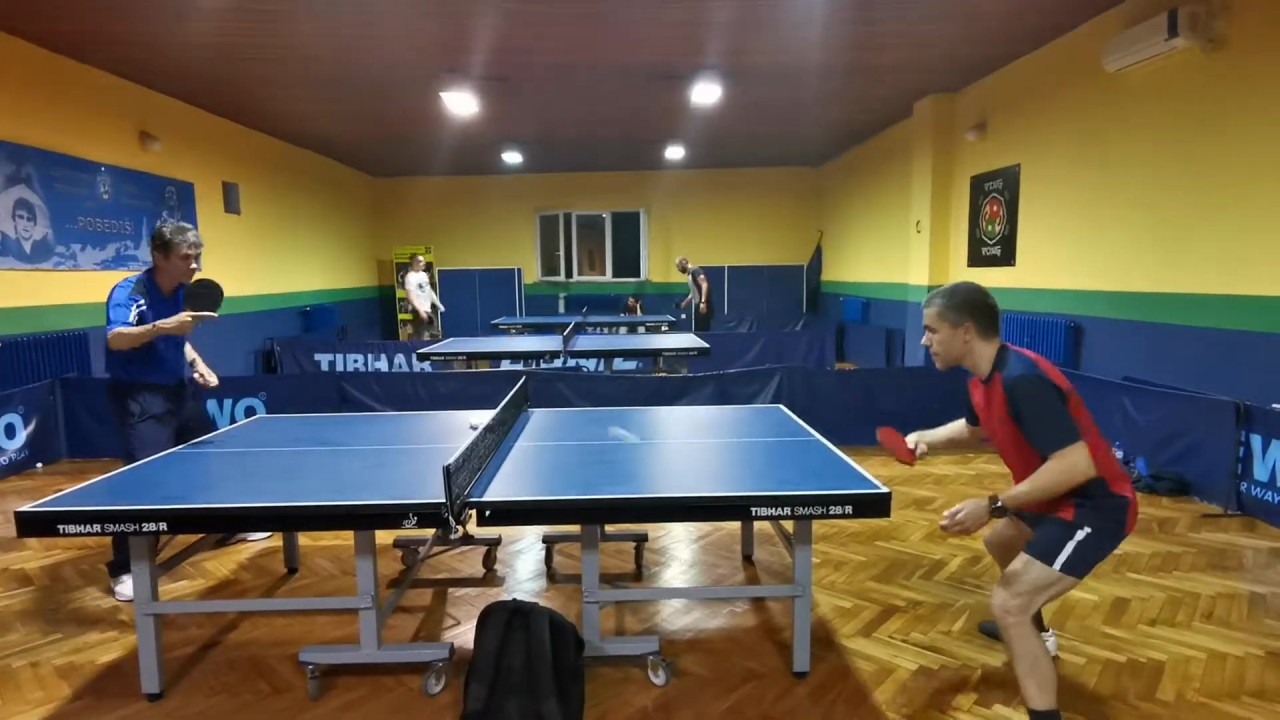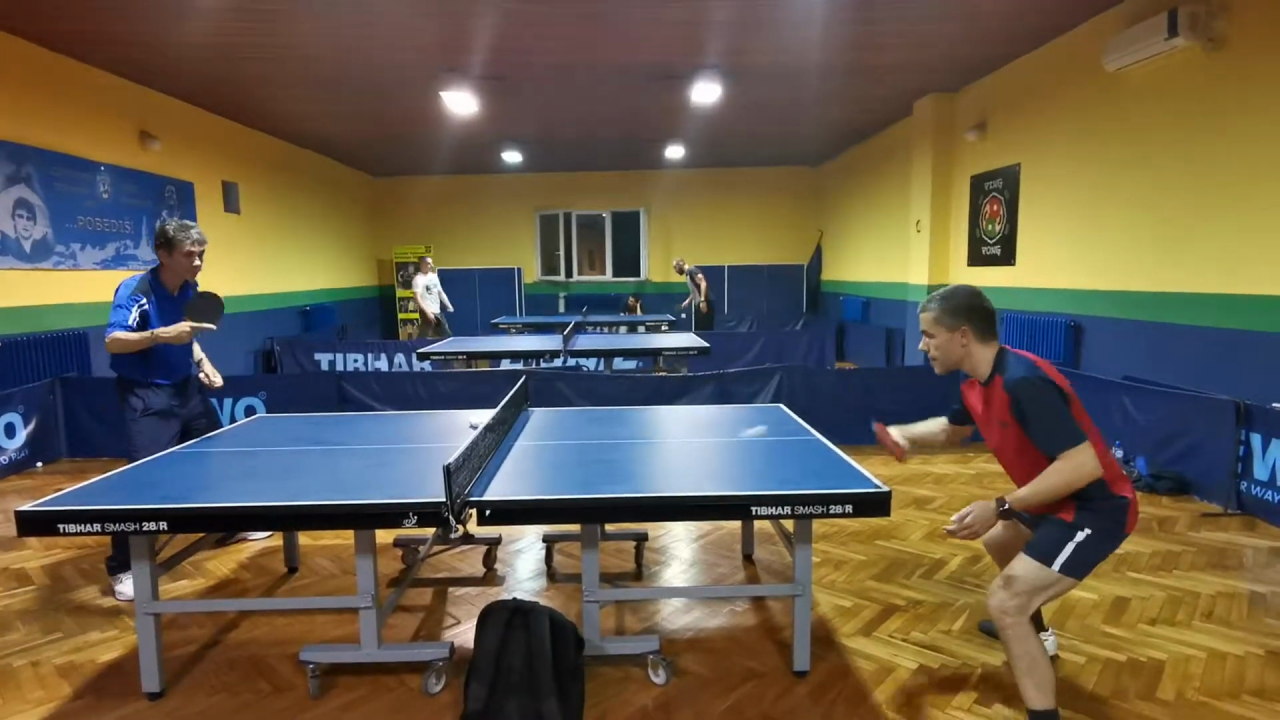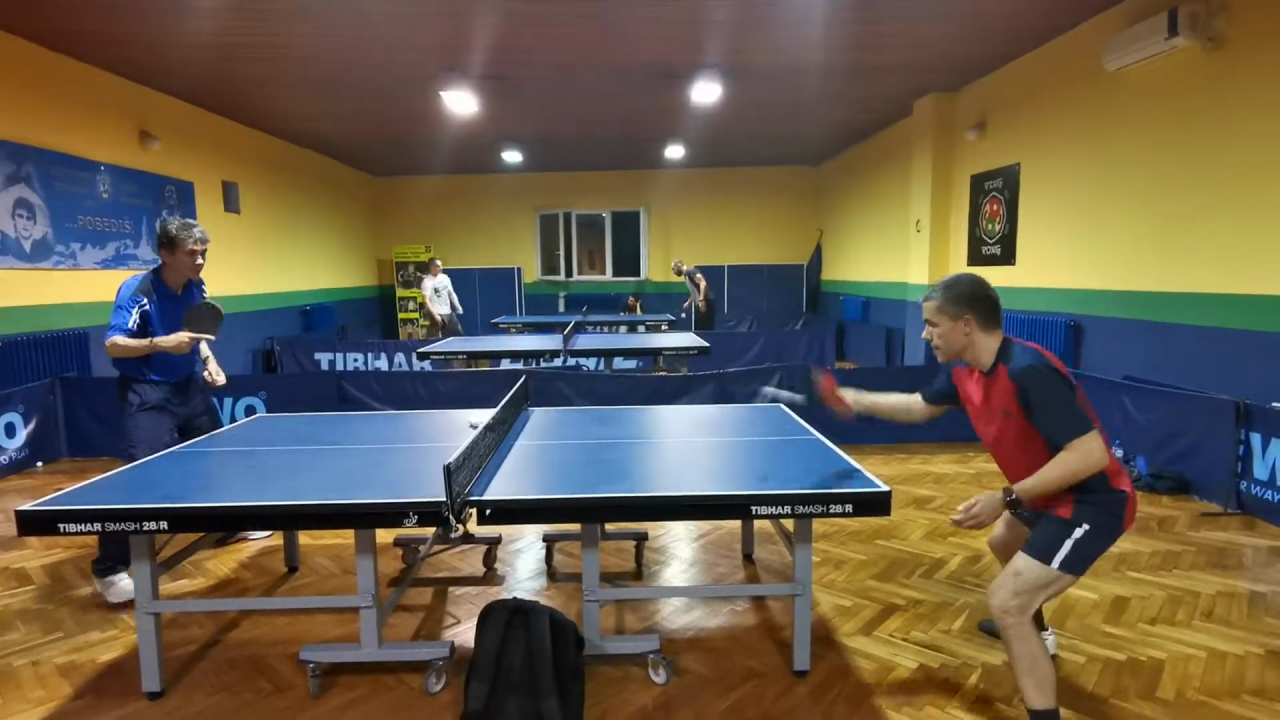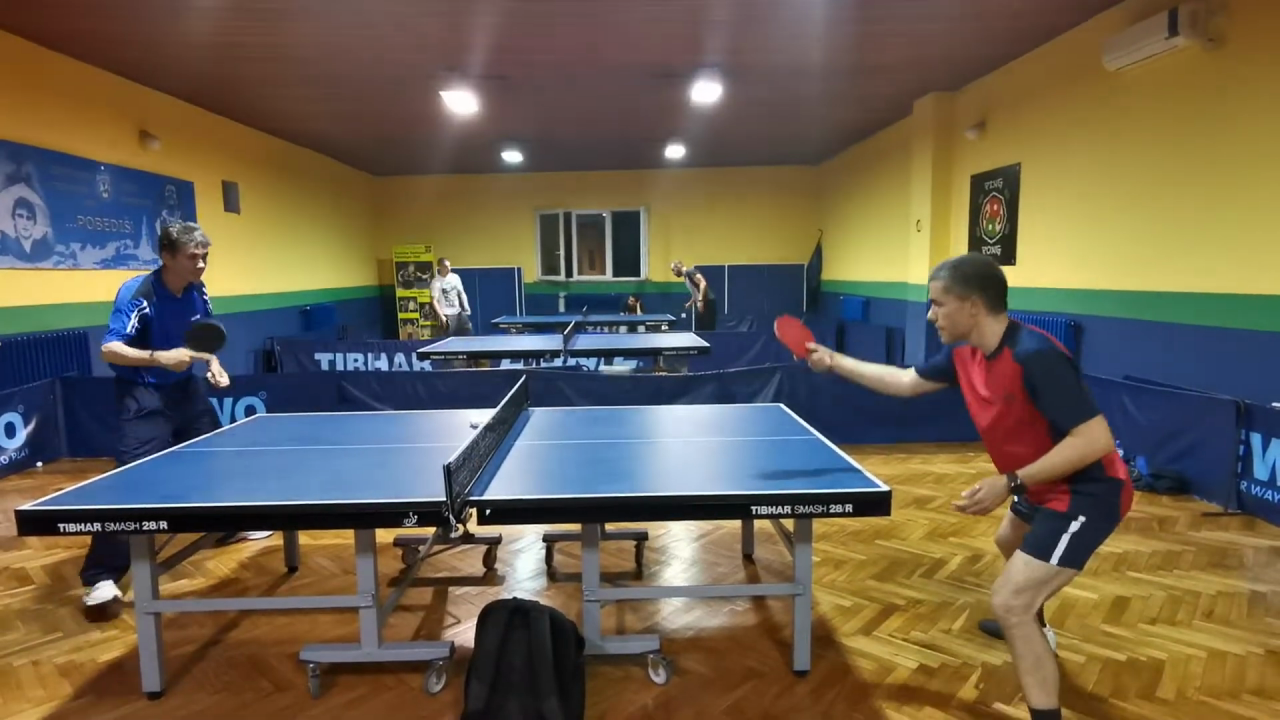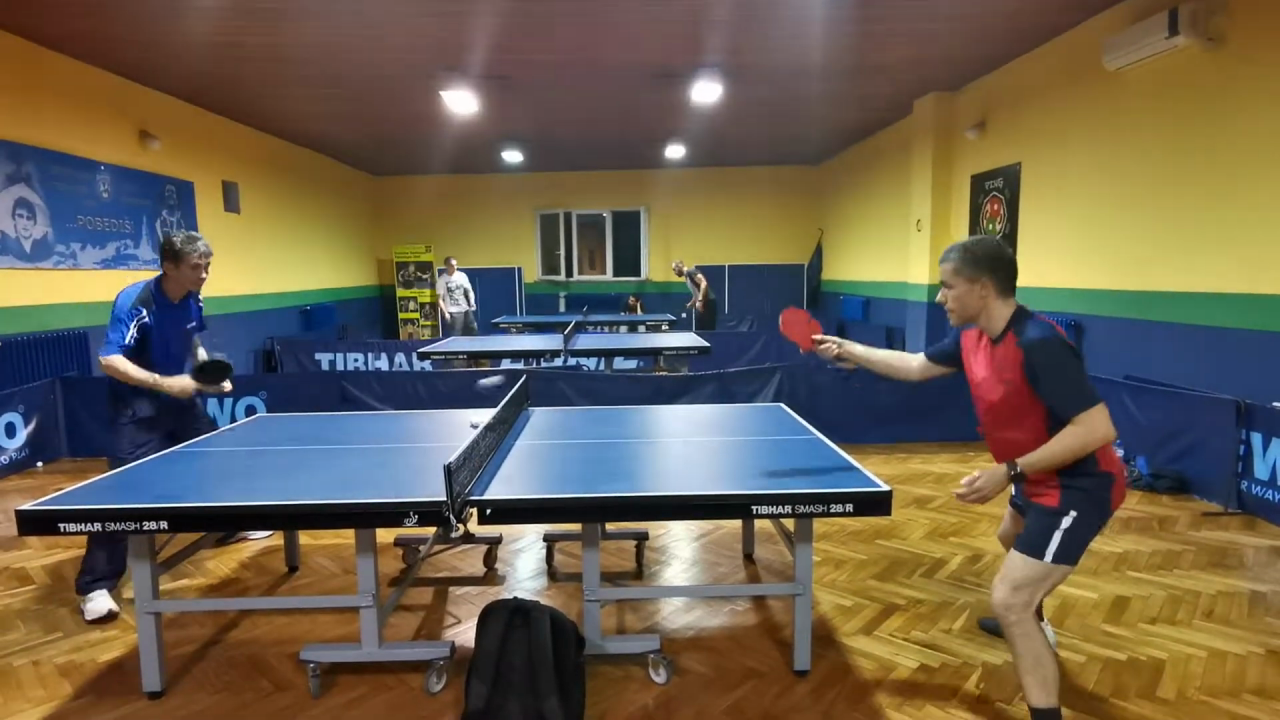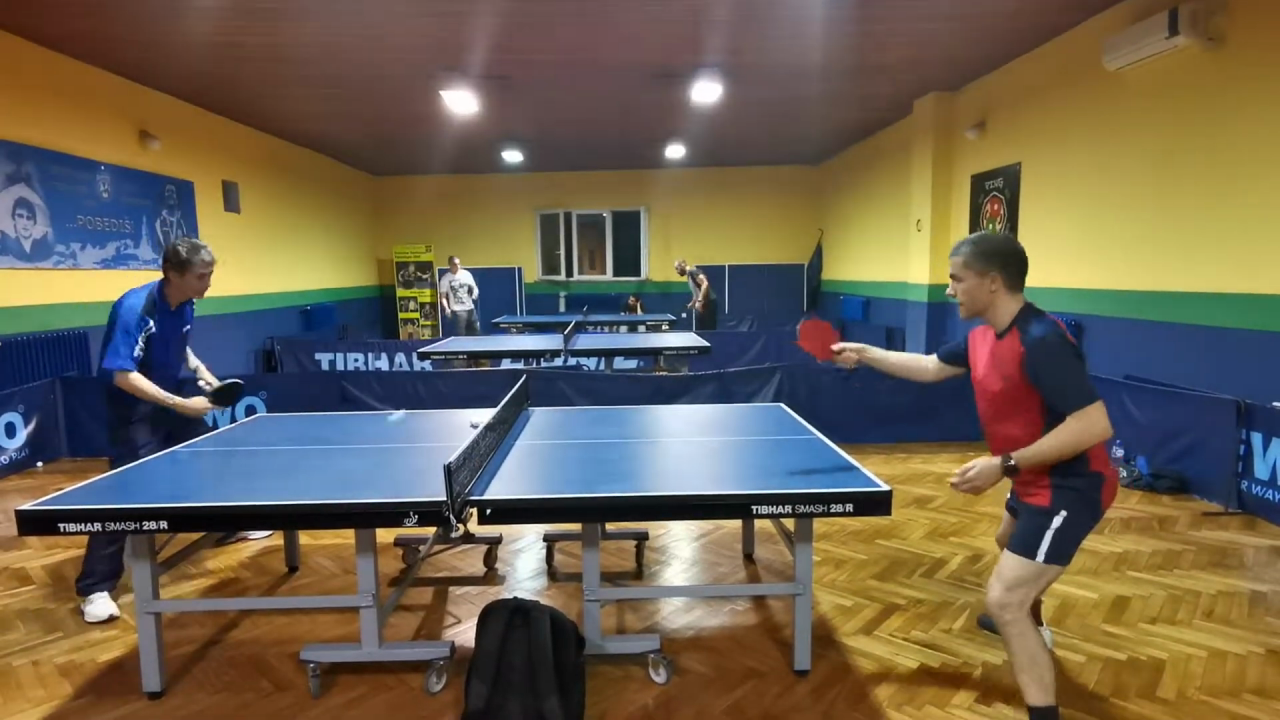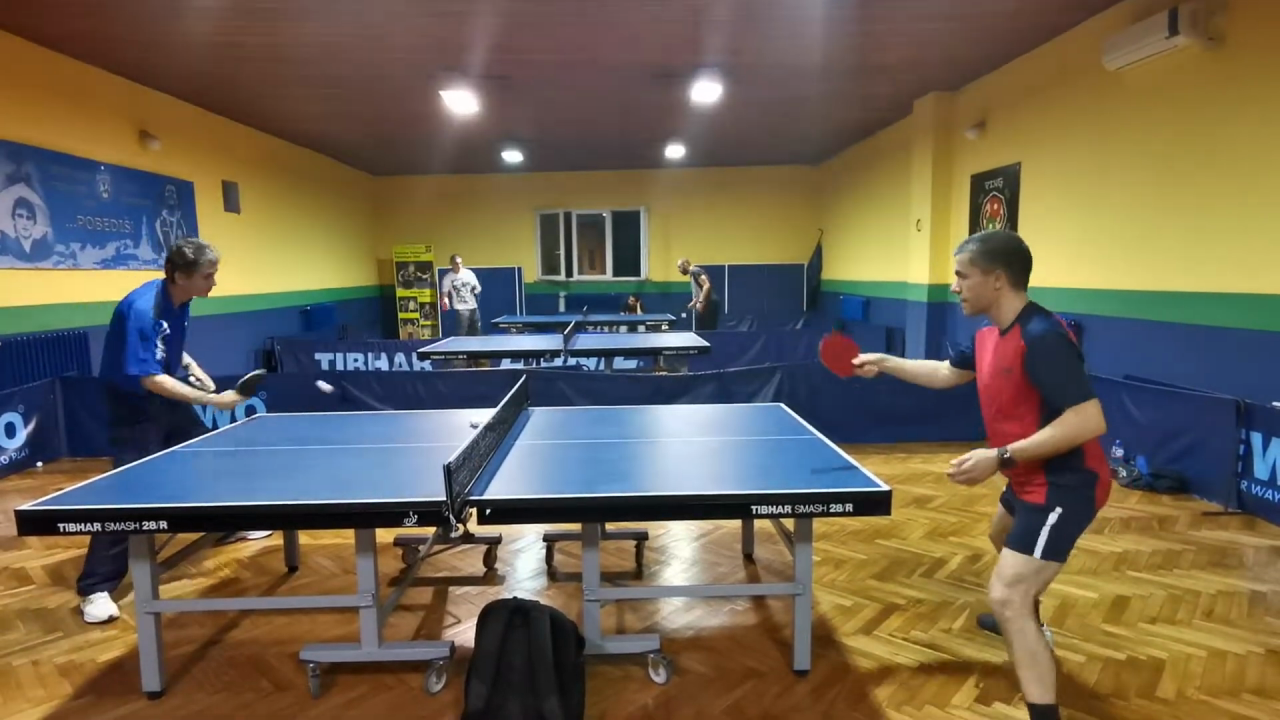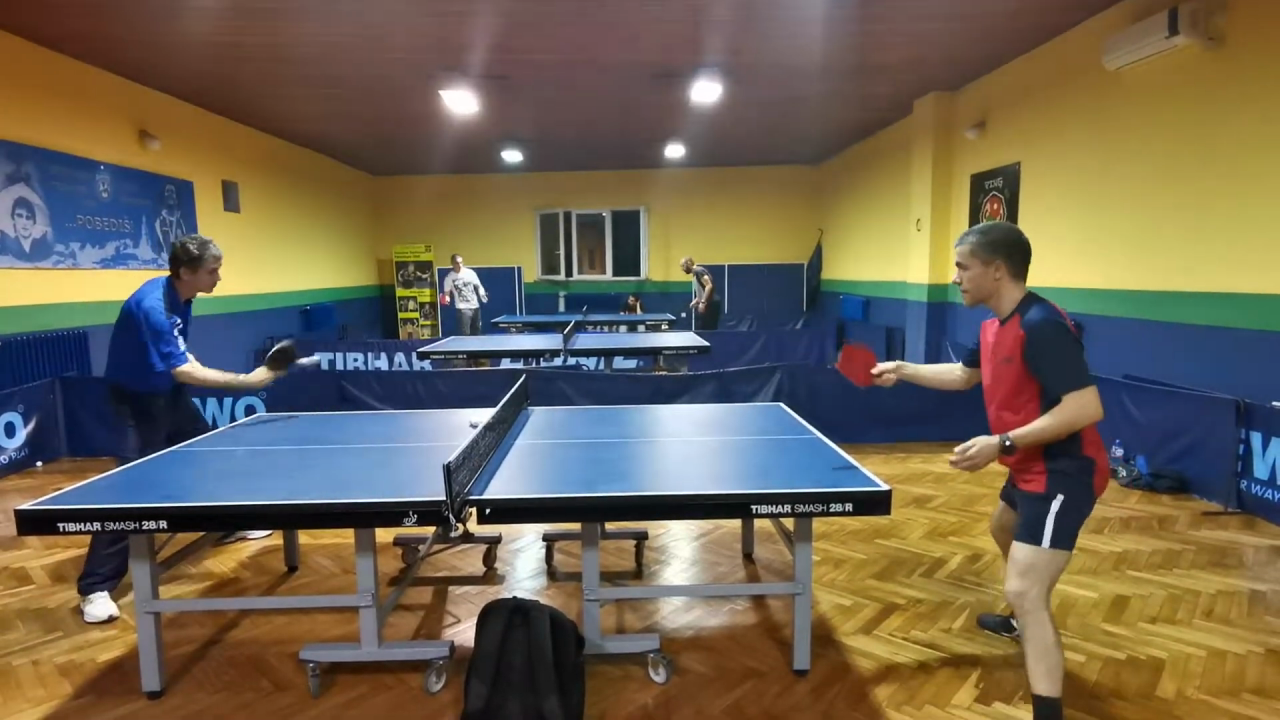
dt=0.1s
person 1, frame 1
left shoulder: (1022, 380)
right shoulder: (982, 378)
left elbow: (1077, 464)
right elbow: (973, 429)
left wrist: (992, 506)
right wrist: (926, 438)
left hip: (1095, 508)
right hip: (1055, 498)
left knee: (1007, 604)
right knee: (999, 543)
right ankle: (1033, 634)
person 1, frame 2
left shoulder: (1024, 382)
right shoulder: (976, 382)
left elbow: (1082, 465)
right elbow: (952, 428)
left wrist: (1000, 508)
right wrist: (905, 434)
left hip: (1093, 509)
right hip: (1055, 500)
left knee: (1005, 604)
right knee: (998, 543)
right ankle: (1035, 635)
person 1, frame 3
left shoulder: (1029, 372)
right shoulder: (965, 371)
left elbow: (1092, 453)
right elbow: (920, 406)
left wrist: (1004, 500)
right wrist: (857, 399)
left hip: (1092, 504)
right hip: (1051, 496)
left knee: (1006, 602)
right knee: (1004, 546)
right ankle: (1035, 635)
person 1, frame 4
left shoulder: (1035, 356)
right shoulder: (965, 354)
left elbow: (1097, 439)
right elbow: (907, 381)
left wrist: (1010, 484)
right wrist: (836, 362)
left hip: (1087, 495)
right hip: (1048, 487)
left knee: (1009, 601)
right knee: (1010, 543)
right ankle: (1035, 632)
person 1, frame 5
left shoulder: (1039, 343)
right shoulder: (972, 339)
left elbow: (1098, 428)
right elbow: (917, 366)
left wrist: (1010, 473)
right wrist: (846, 350)
left hip: (1078, 488)
right hip: (1043, 481)
left knee: (1008, 601)
right knee: (1012, 543)
right ankle: (1034, 628)
person 1, frame 6
left shoulder: (1042, 341)
right shoulder: (981, 335)
left elbow: (1095, 426)
right elbow: (932, 368)
left wrist: (1004, 465)
right wrist: (863, 354)
left hip: (1069, 488)
right hip: (1037, 480)
left knee: (1003, 600)
right knee: (1008, 542)
right ankle: (1029, 628)
person 1, frame 7
left shoulder: (1042, 337)
right shoulder: (990, 334)
left elbow: (1089, 421)
right elbow: (950, 374)
left wrist: (1000, 458)
right wrist: (886, 364)
left hip: (1062, 486)
right hip: (1031, 478)
left knee: (1008, 597)
right knee: (1004, 539)
right ankle: (1021, 625)
person 1, frame 8
left shoulder: (1041, 324)
right shoulder: (994, 326)
left elbow: (1087, 407)
right elbow: (964, 375)
left wrist: (1001, 443)
right wrist: (903, 369)
left hip: (1063, 474)
right hip: (1031, 468)
left knee: (1023, 590)
right knee: (1005, 533)
right ankle: (1022, 622)
person 2, frame 1
left shoulder: (183, 291)
right shoulder: (129, 292)
right elbow: (116, 339)
left wrist: (196, 363)
right wrist: (163, 326)
left hip: (178, 390)
right hip: (139, 397)
right ankle: (124, 570)
person 2, frame 2
left shoulder: (191, 290)
right shoulder: (133, 291)
right elbow: (113, 342)
left wrist: (203, 363)
right wrist: (161, 335)
left hip: (185, 388)
right hip: (146, 395)
right ankle: (124, 568)
person 2, frame 3
left shoulder: (196, 289)
right shoulder: (136, 291)
right elbow: (113, 344)
left wrist: (209, 362)
right wrist: (162, 343)
left hip: (188, 387)
right hip: (147, 392)
right ankle: (112, 567)
person 2, frame 4
left shoulder: (198, 291)
right shoulder: (135, 293)
right elbow: (109, 349)
left wrist: (213, 363)
right wrist: (159, 358)
left hip: (187, 389)
right hip: (144, 396)
right ankle: (100, 576)
person 2, frame 5
left shoulder: (192, 299)
right shoulder: (133, 301)
right elbow: (109, 360)
right wrist: (162, 383)
left hip: (177, 396)
right hip: (136, 402)
right ankle: (94, 586)
person 2, frame 6
left shoulder: (186, 304)
right shoulder: (135, 308)
right elbow: (123, 375)
left wrist: (201, 372)
right wrist: (180, 404)
left hip: (177, 400)
right hip: (134, 404)
right ankle: (95, 588)
person 2, frame 7
left shoulder: (178, 301)
right shoulder: (143, 308)
right elbow: (152, 378)
left wrist: (195, 370)
right wrist: (210, 399)
left hip: (167, 398)
right hip: (132, 401)
right ankle: (95, 588)
person 2, frame 8
left shoulder: (180, 296)
right shoulder: (152, 306)
right elbow: (181, 370)
left wrist: (195, 365)
right wrist: (245, 380)
left hip: (169, 394)
right hip: (136, 400)
right ankle: (95, 588)
